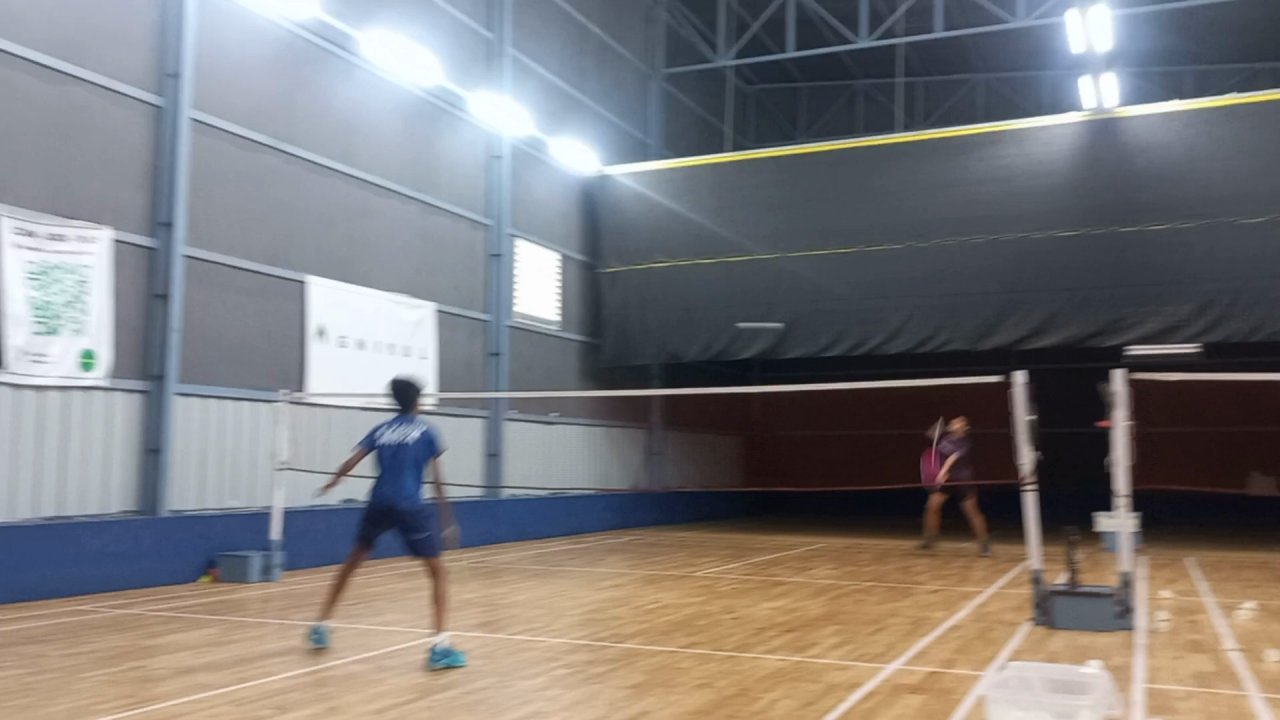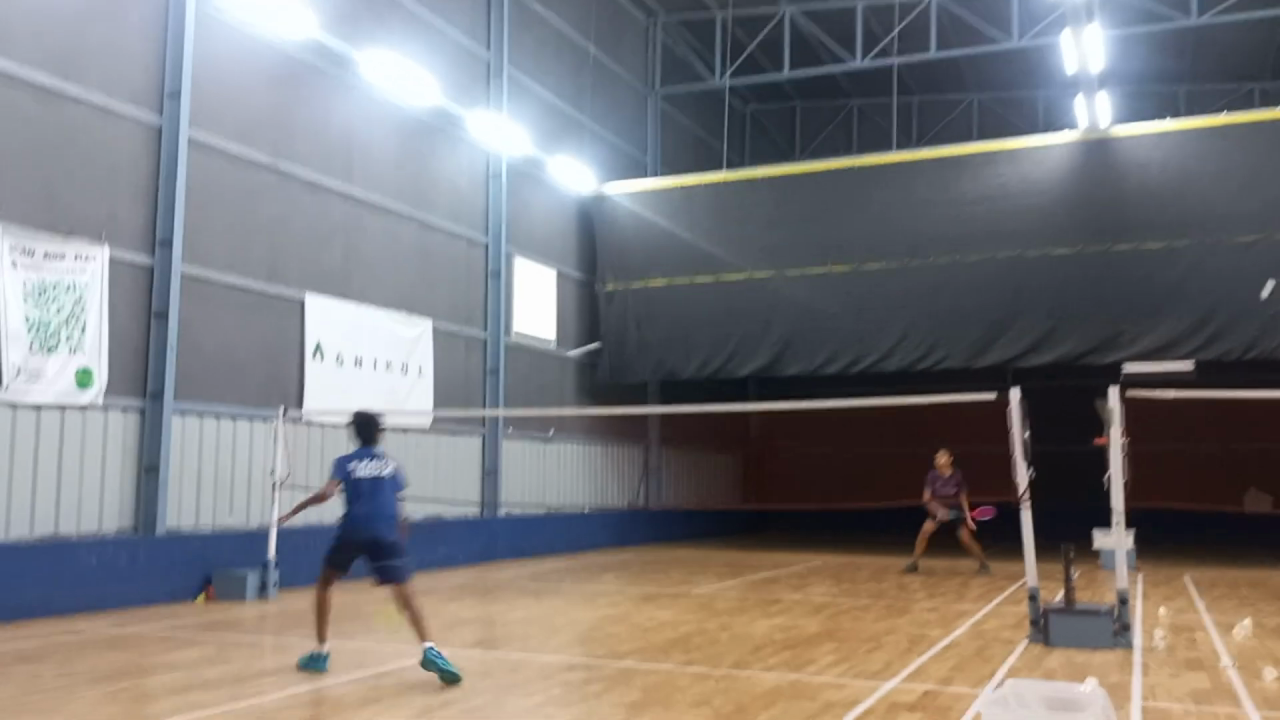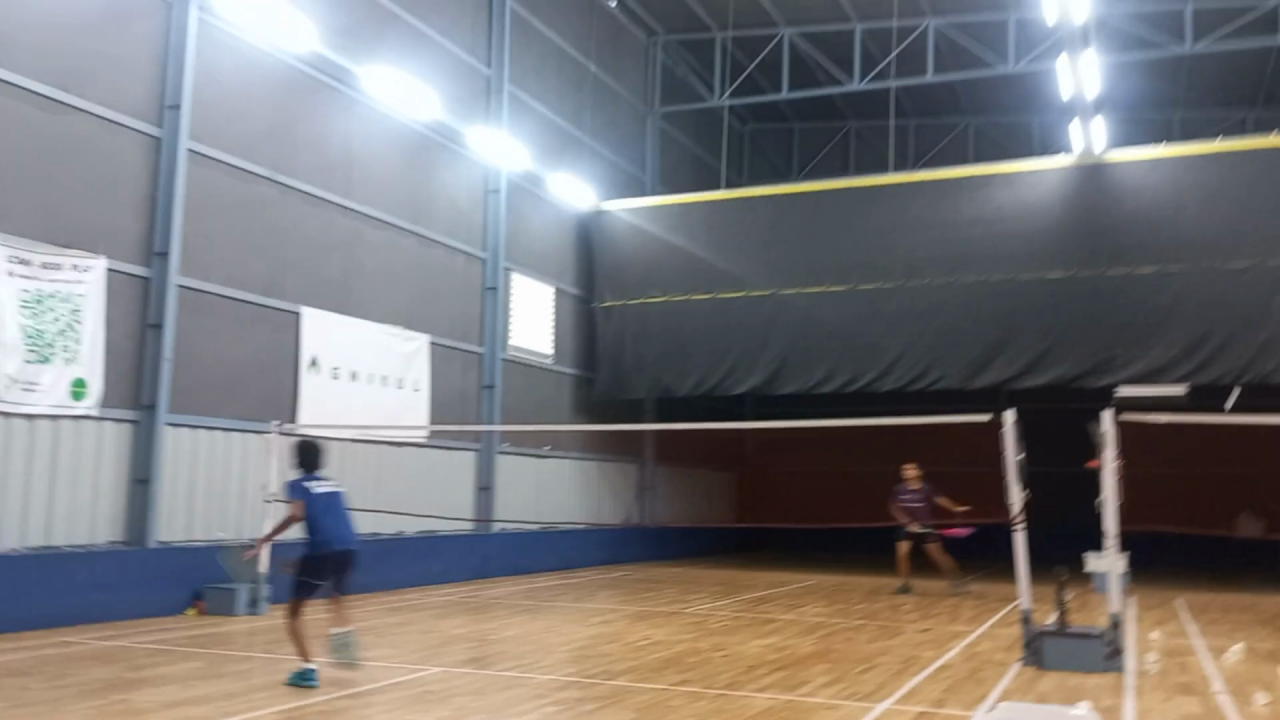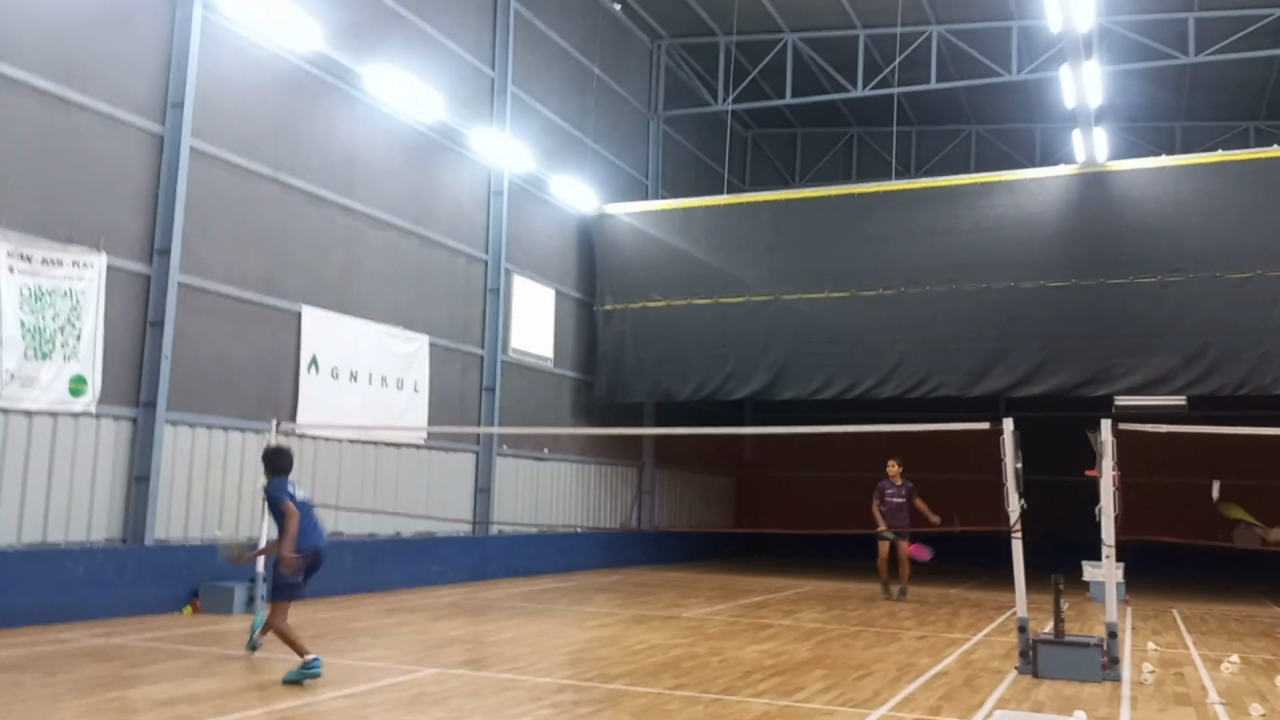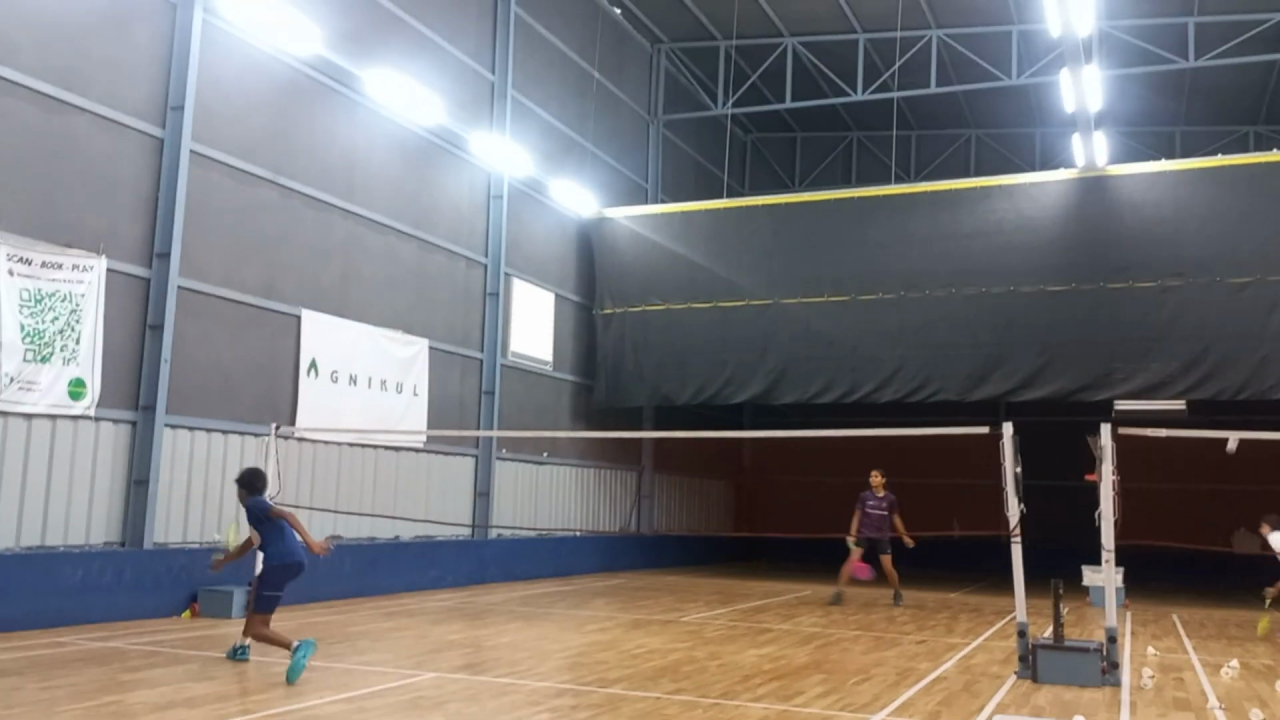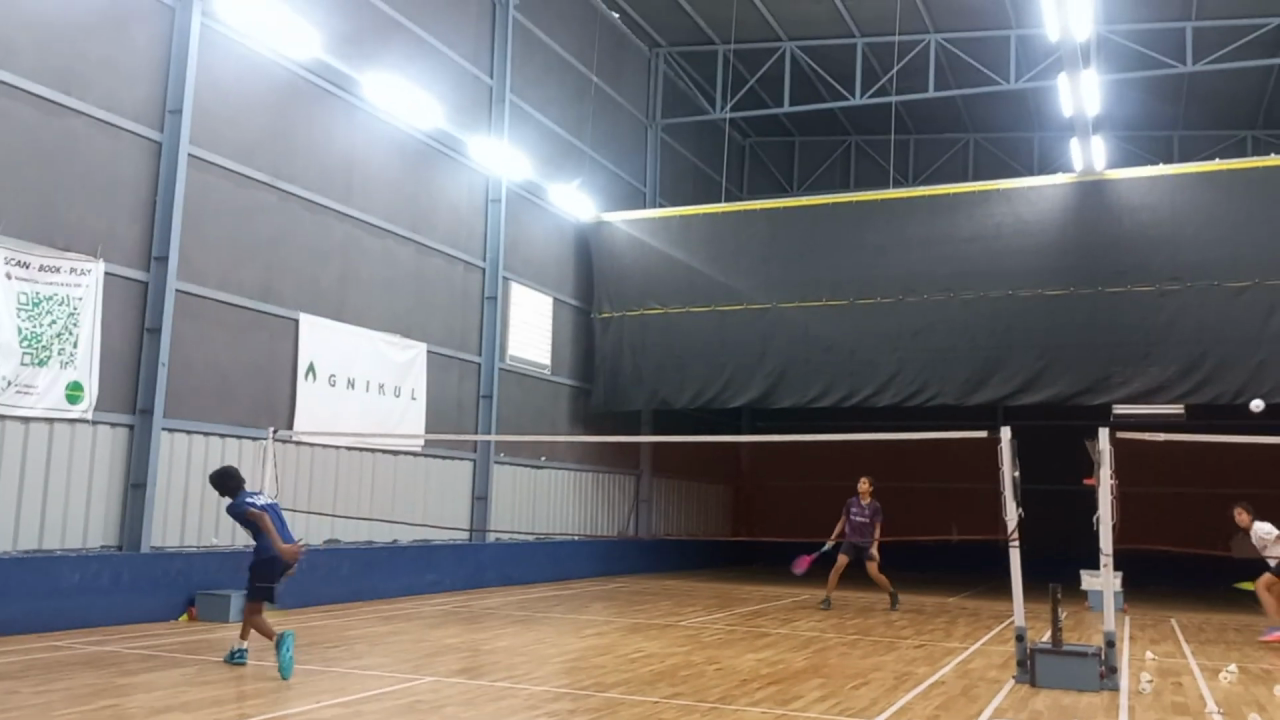
dt=0.2s
person 1, frame 1
left shoulder: (381, 430)
right shoulder: (425, 431)
left elbow: (351, 462)
right elbow: (437, 479)
left wrist: (333, 481)
right wrist: (448, 521)
left hip: (379, 504)
right hip: (409, 506)
left knee: (354, 561)
right knee: (438, 573)
left ankle: (323, 626)
right ankle: (439, 647)
person 1, frame 2
left shoulder: (345, 462)
right shoulder: (391, 465)
left elbow: (326, 494)
right elbow: (397, 512)
left wrist: (294, 511)
right wrist: (399, 545)
left hip: (351, 533)
right hip: (383, 536)
left knee: (324, 585)
right knee: (406, 600)
left ankle: (320, 653)
right ankle: (429, 651)
person 1, frame 3
left shoulder: (298, 485)
right shoulder: (335, 486)
left elbow: (296, 514)
left wrist: (263, 540)
right wrist: (301, 562)
left hip: (323, 548)
right hip: (349, 547)
left knee: (294, 612)
right knee: (337, 596)
left ankle: (308, 668)
right ankle: (342, 631)
person 1, frame 4
left shoulder: (274, 487)
right shoulder: (294, 489)
left elbow: (292, 513)
left wrist: (285, 549)
right wrist: (257, 554)
left hip: (298, 551)
right hip: (314, 550)
left knee: (278, 619)
right knee: (280, 600)
left ankle: (310, 661)
right ankle: (261, 636)
person 1, frame 5
left shoulder: (255, 505)
right shoulder: (263, 505)
left elbow: (287, 515)
right elbow: (251, 543)
left wrist: (309, 540)
right wrist: (225, 560)
left hip: (281, 562)
right hip: (295, 560)
left knee: (258, 629)
right knee: (256, 591)
left ankle: (297, 647)
right ankle: (242, 645)
person 1, frame 6
left shoulder: (235, 506)
right shoulder: (261, 497)
left elbow: (261, 517)
left wrist: (279, 546)
left hip: (270, 554)
right hip: (286, 551)
left knee: (254, 614)
right knee: (253, 597)
left ankle: (280, 639)
right ankle: (240, 648)
